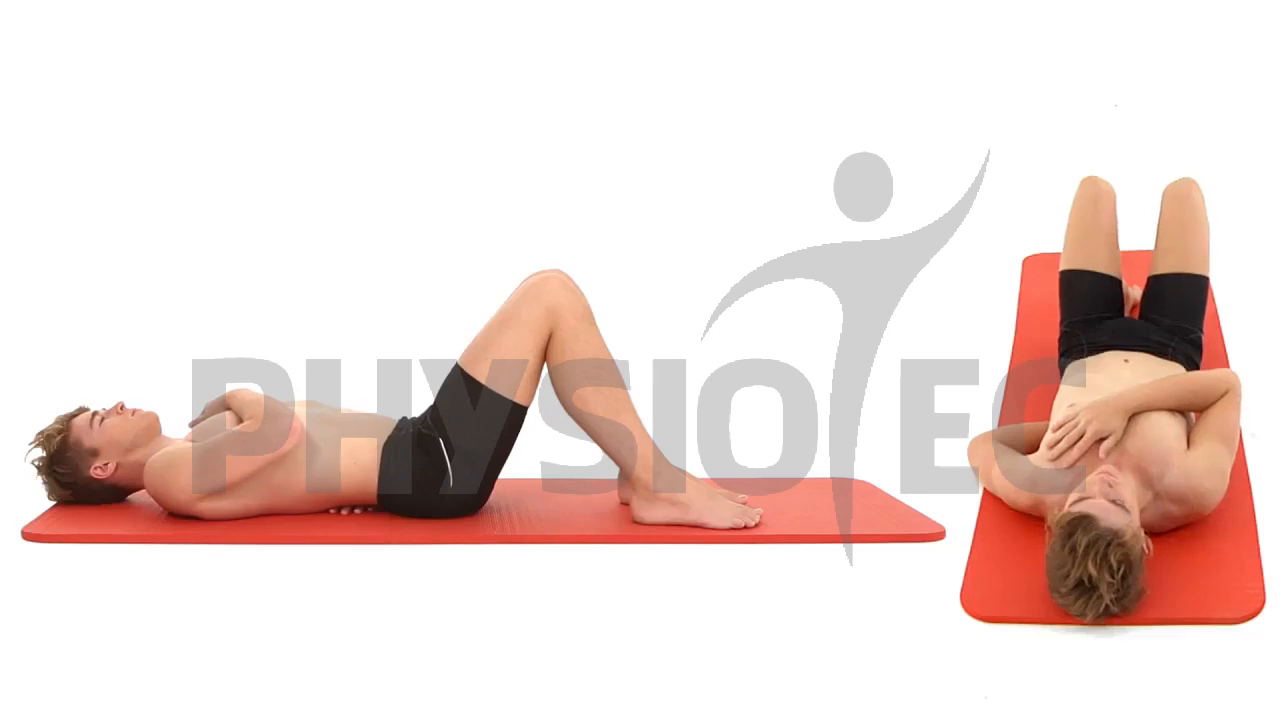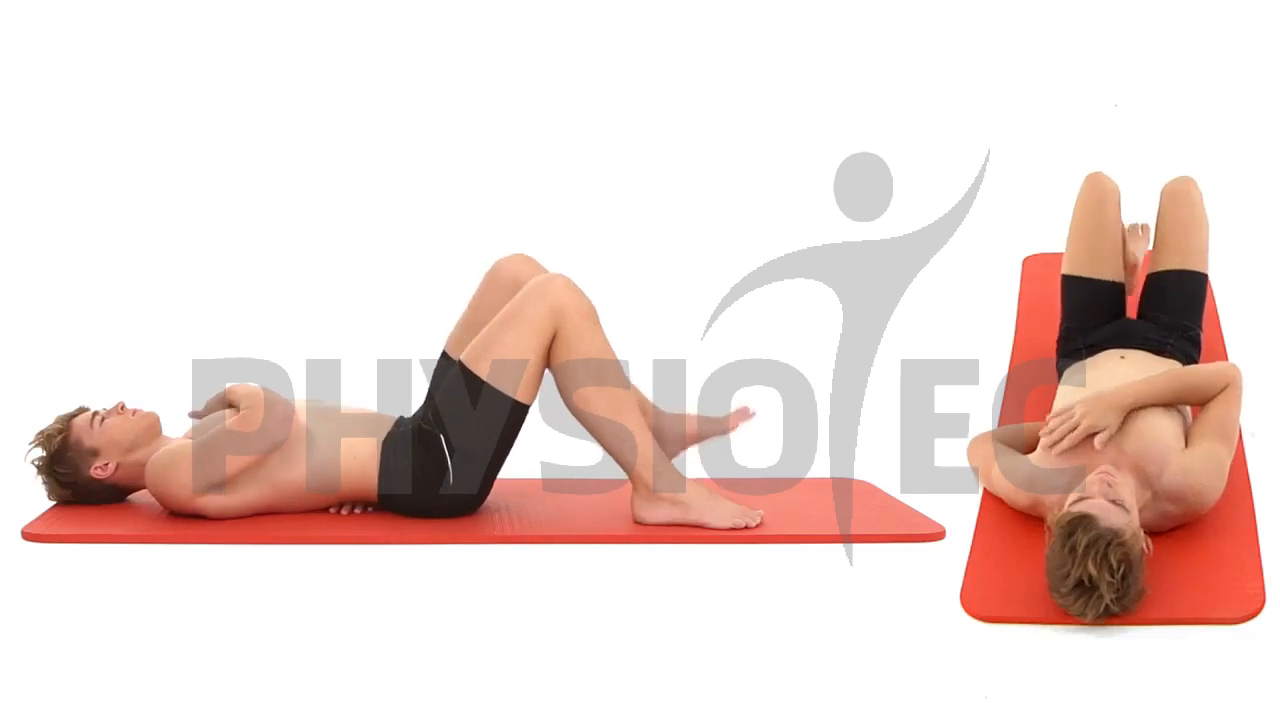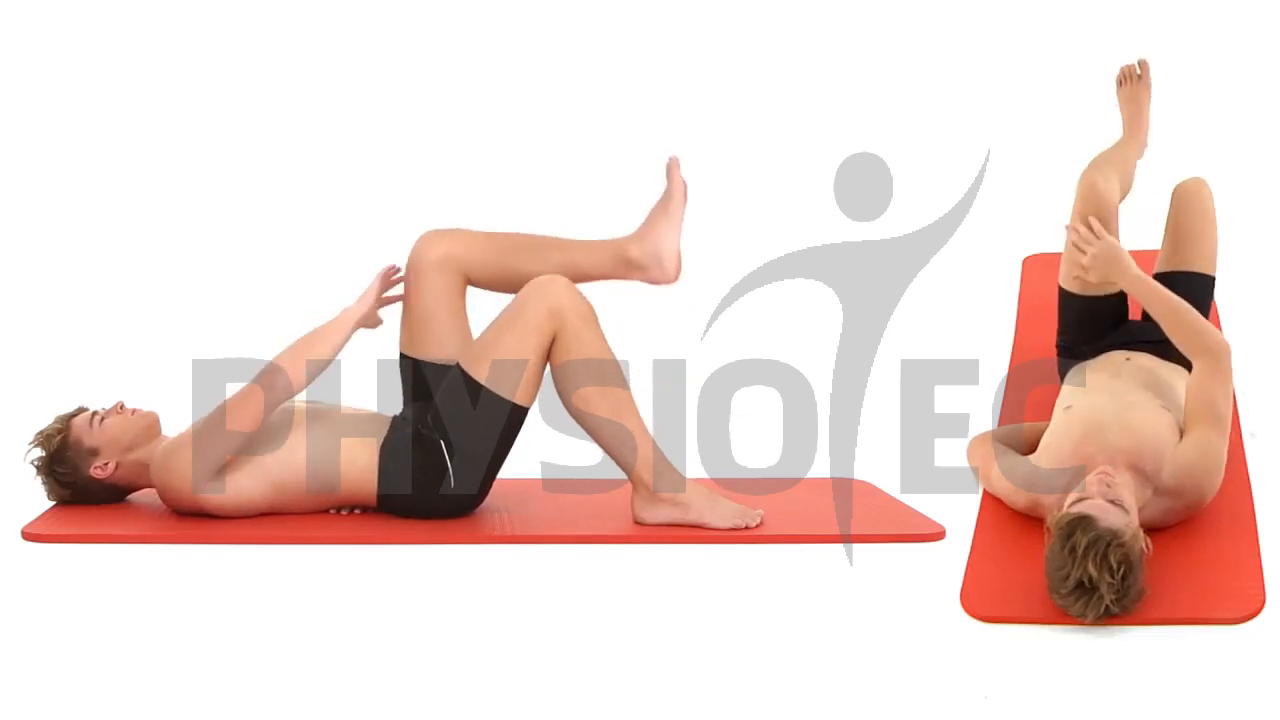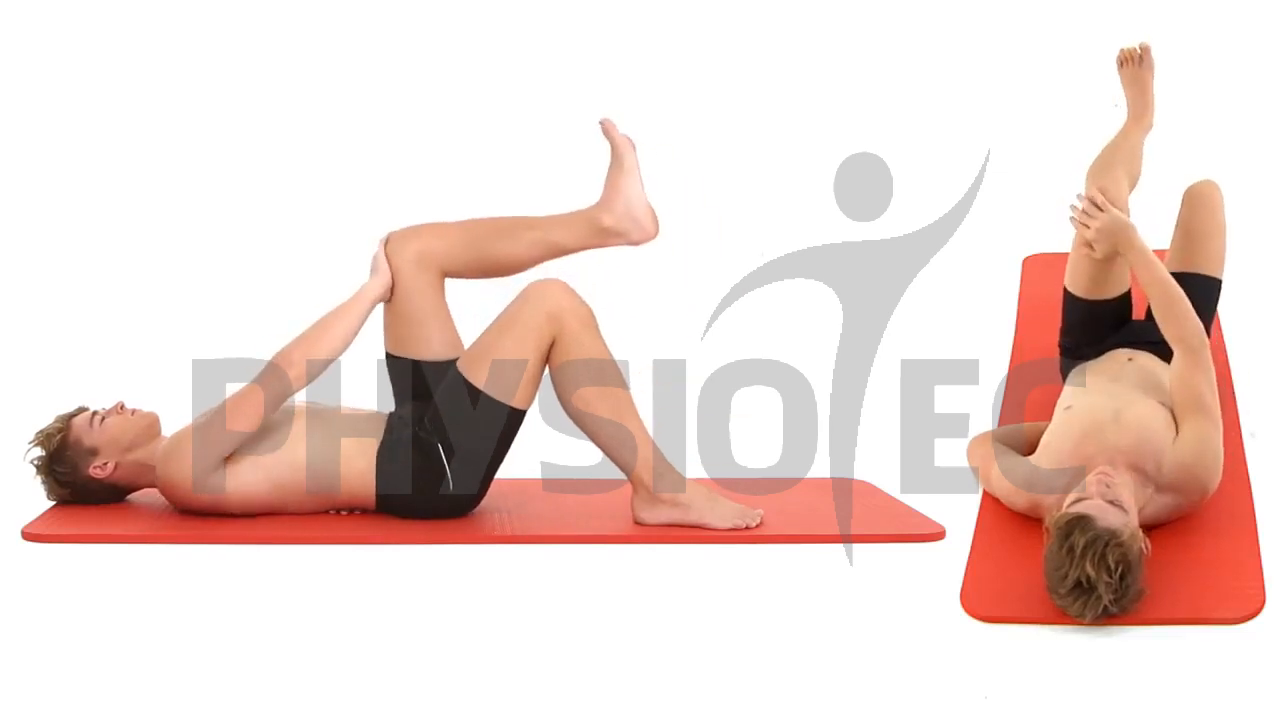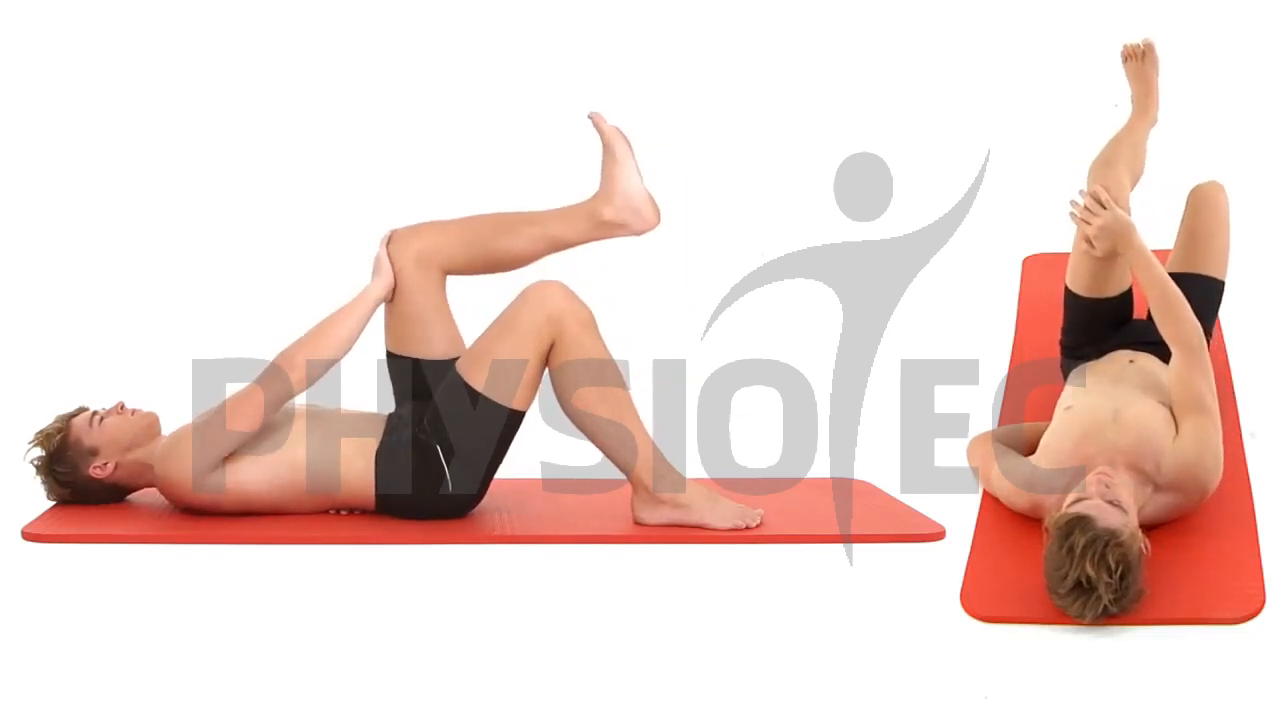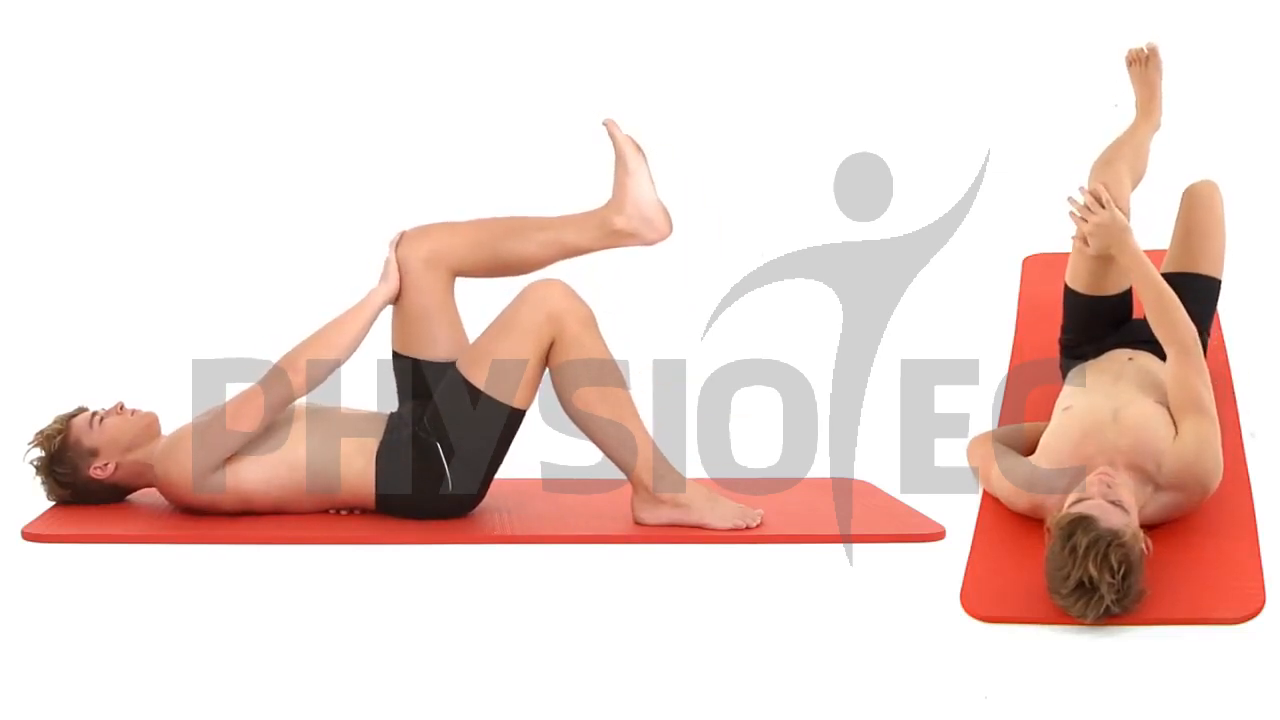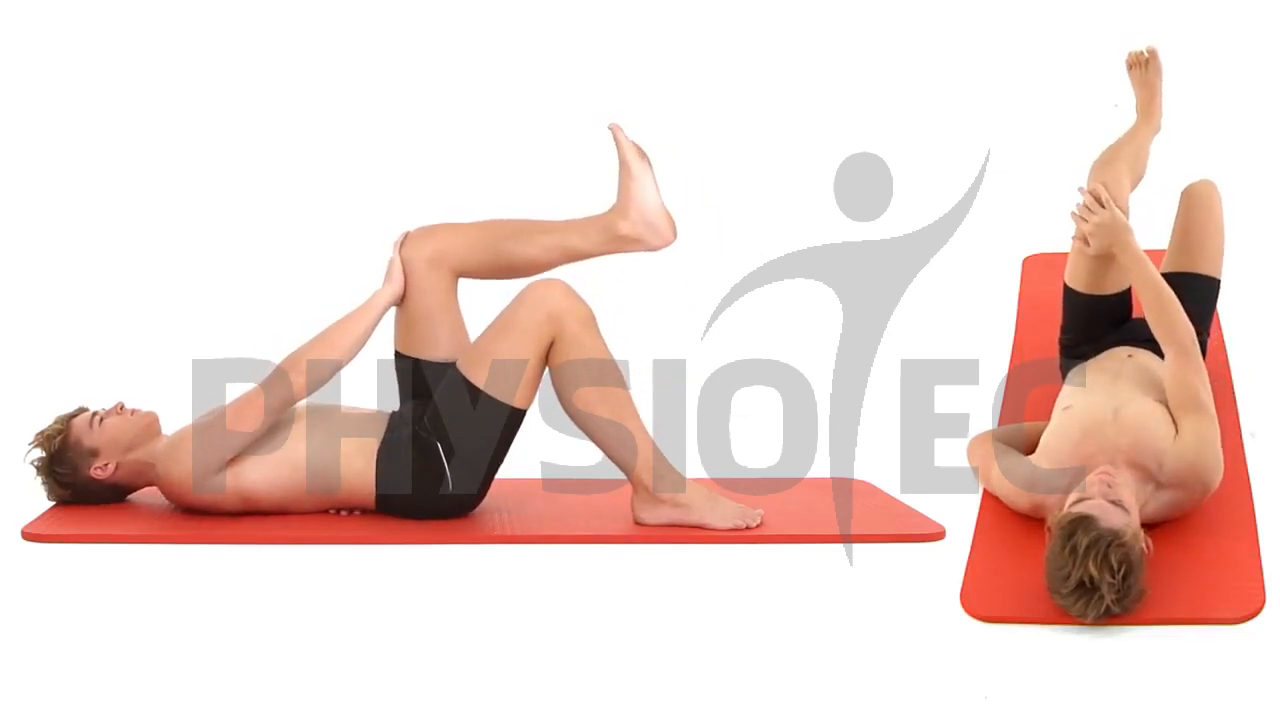
dt=0.7s
person 1, frame 1
left shoulder: (195, 447)
right shoulder: (171, 476)
right elbow: (285, 432)
right wrist: (243, 400)
left hip: (420, 446)
right hip: (434, 471)
left knee: (546, 291)
right knee: (553, 295)
left ankle: (644, 473)
right ankle: (660, 489)
person 1, frame 2
left shoulder: (198, 451)
right shoulder: (175, 472)
right elbow: (281, 423)
right wrist: (238, 392)
left hip: (420, 439)
right hip: (434, 468)
left knee: (517, 272)
right knee: (556, 298)
left ankle: (653, 427)
right ankle: (660, 488)
person 1, frame 3
left shoulder: (200, 451)
right shoulder: (179, 471)
right elbow: (271, 390)
right wrist: (354, 314)
left hip: (420, 436)
right hip: (437, 467)
left knee: (435, 253)
right knee: (554, 298)
left ankle: (635, 255)
right ankle: (662, 491)
person 1, frame 4
left shoulder: (197, 450)
right shoulder: (182, 469)
right elbow: (274, 384)
right wrist: (371, 294)
left hip: (419, 431)
right hip: (433, 467)
left knee: (409, 248)
right knee: (553, 305)
left ankle: (606, 220)
right ankle: (661, 491)
person 1, frame 5
left shoulder: (196, 451)
right shoulder: (182, 470)
right elbow: (275, 387)
right wrist: (373, 296)
left hip: (419, 434)
right hip: (431, 466)
left knee: (410, 247)
right knee: (551, 307)
left ankle: (604, 212)
right ankle: (662, 492)
person 1, frame 6
left shoulder: (196, 451)
right shoulder: (180, 468)
right elbow: (279, 388)
right wrist: (379, 297)
left hip: (418, 430)
right hip: (431, 465)
left knee: (421, 248)
right knee: (550, 305)
left ankle: (616, 221)
right ankle: (661, 491)
person 1, frame 7
left shoulder: (197, 450)
right shoulder: (182, 468)
right elbow: (282, 388)
right wrist: (383, 298)
left hip: (420, 430)
right hip: (432, 464)
left knee: (424, 247)
right knee: (552, 304)
left ankle: (620, 226)
right ankle: (661, 490)
person 2, frame 1
left shoulder: (1035, 494)
right shoulder: (1189, 496)
left elbow: (980, 445)
right elbow: (1227, 383)
left wrist: (1059, 427)
right wrist: (1126, 405)
left hip: (1088, 350)
right hip: (1168, 351)
left knee: (1095, 187)
right knee: (1182, 189)
left ankle: (1124, 299)
right ankle: (1134, 300)
person 2, frame 2
left shoulder: (1035, 493)
right shoulder: (1187, 495)
left elbow: (979, 445)
right elbow: (1228, 377)
left wrist: (1054, 427)
right wrist: (1121, 401)
left hip: (1087, 352)
right hip: (1165, 351)
left knee: (1100, 186)
right knee: (1181, 188)
left ankle: (1127, 266)
right ankle: (1133, 266)
person 2, frame 3
left shoulder: (1033, 496)
right shoulder: (1186, 491)
left elbow: (980, 444)
right elbow: (1214, 356)
left wrist: (1055, 426)
right wrist: (1128, 274)
left hip: (1088, 362)
right hip: (1165, 361)
left knee: (1096, 190)
right knee: (1192, 190)
left ankle: (1136, 134)
person 2, frame 4
left shoulder: (1034, 496)
right shoulder: (1188, 485)
left elbow: (979, 444)
right elbow: (1192, 347)
left wrist: (1059, 425)
right wrist: (1132, 245)
left hip: (1090, 359)
right hip: (1162, 360)
left knee: (1104, 194)
right knee: (1203, 193)
left ankle: (1140, 116)
person 2, frame 5
left shoulder: (1033, 496)
right shoulder: (1187, 485)
left elbow: (980, 444)
right elbow: (1189, 347)
left wrist: (1061, 425)
right wrist: (1131, 246)
left hip: (1090, 360)
right hip: (1162, 360)
left knee: (1105, 190)
right knee: (1208, 194)
left ankle: (1145, 112)
person 2, frame 6
left shoulder: (1034, 496)
right shoulder: (1190, 482)
left elbow: (979, 444)
right elbow: (1185, 350)
left wrist: (1060, 425)
right wrist: (1126, 247)
left hip: (1090, 357)
right hip: (1160, 357)
left knee: (1106, 185)
right knee: (1202, 192)
left ankle: (1148, 117)
person 2, frame 7
left shoulder: (1034, 495)
right shoulder: (1190, 481)
left elbow: (980, 442)
right elbow: (1183, 350)
left wrist: (1061, 425)
right wrist: (1126, 246)
left hip: (1088, 356)
right hip: (1161, 357)
left knee: (1106, 184)
right knee: (1201, 191)
left ankle: (1149, 120)
